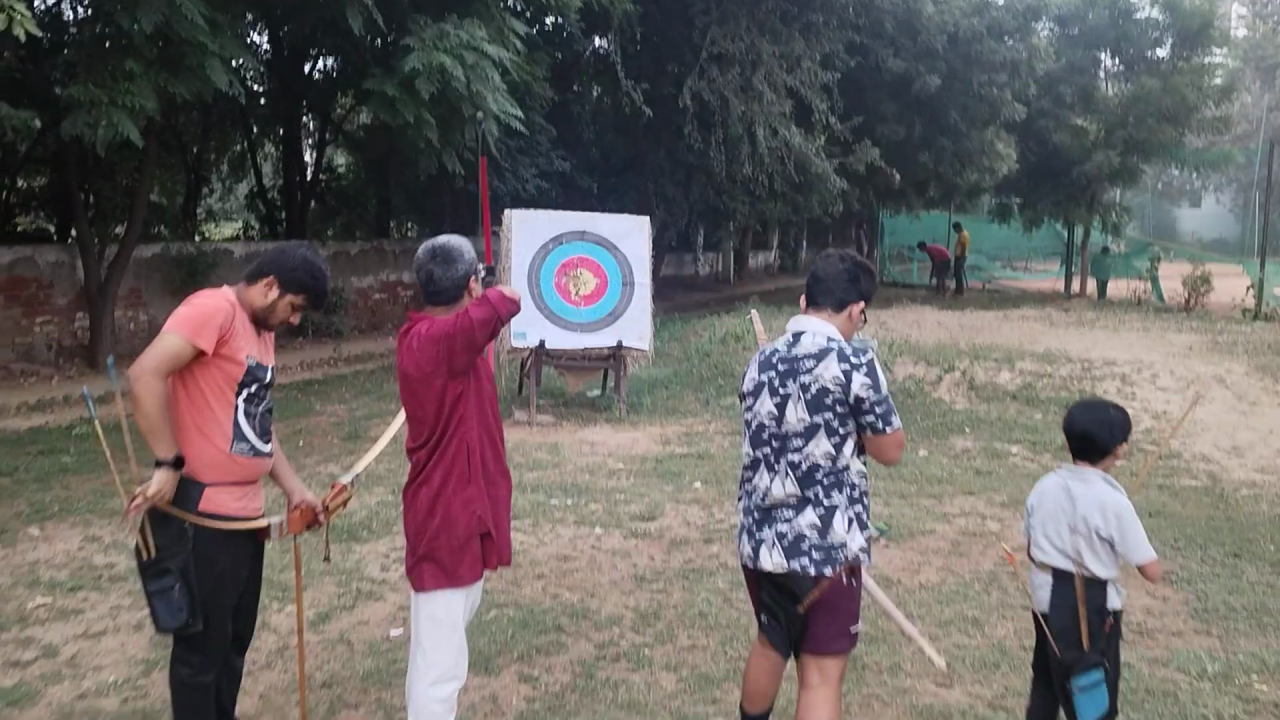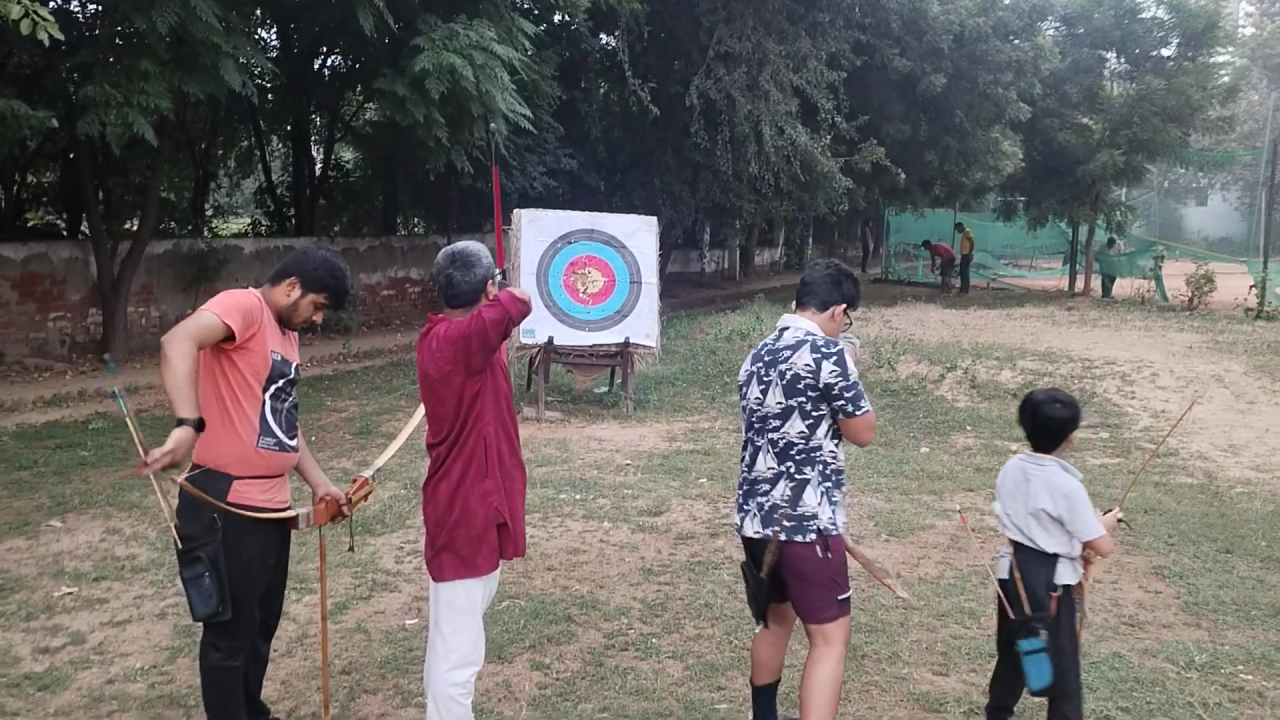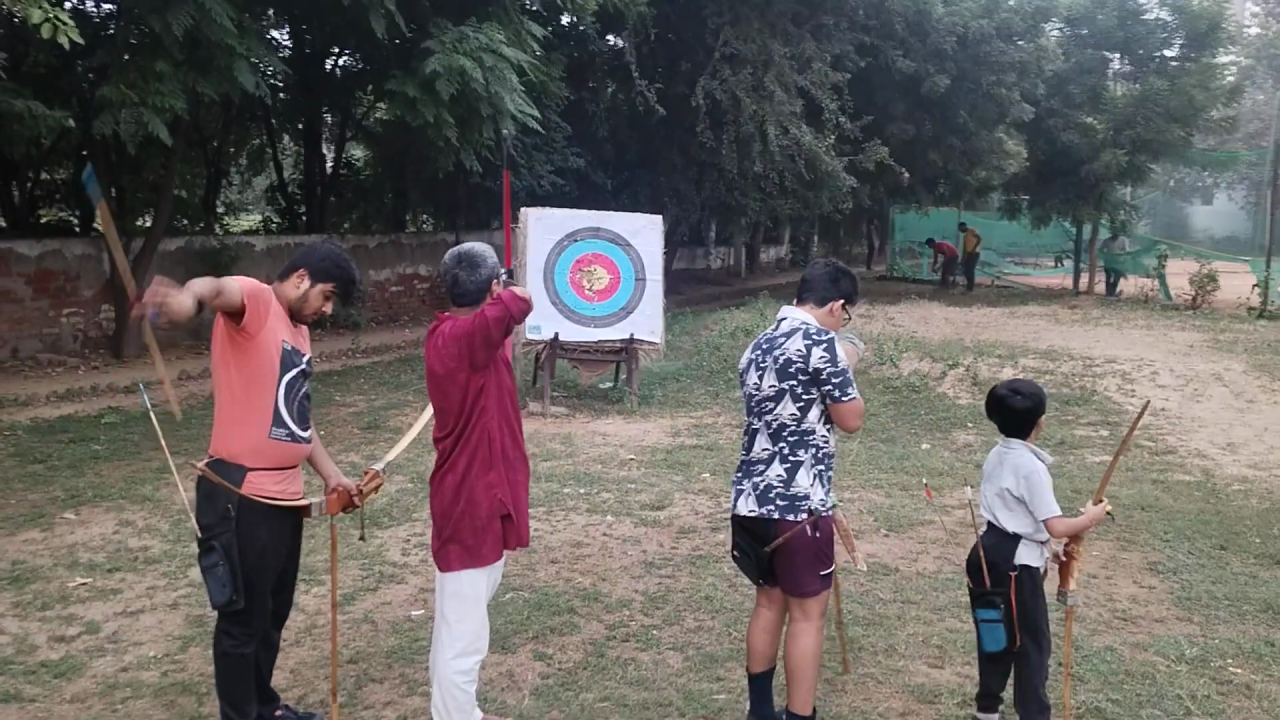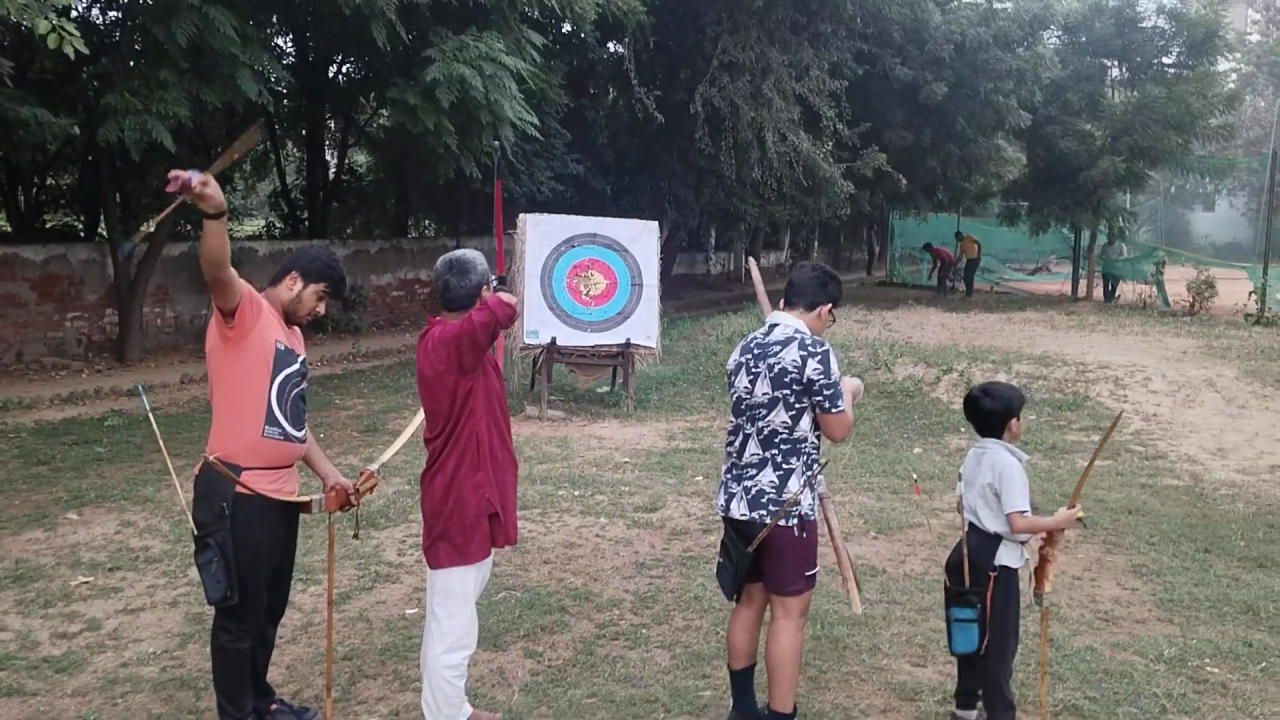
dt=0.3s
person 1, frame 1
left shoulder: (262, 330)
right shoulder: (212, 310)
right elbow: (145, 375)
left wrist: (294, 489)
right wrist: (168, 465)
left hip: (245, 513)
right hip: (202, 515)
left knee: (235, 639)
right knee: (202, 646)
person 1, frame 2
left shoulder: (286, 332)
right shoulder: (243, 308)
right elbow: (179, 343)
left wrist: (318, 482)
right wrist: (188, 424)
left hip: (271, 504)
right hip: (228, 506)
left knee: (263, 622)
right knee: (230, 629)
person 1, frame 3
left shoulder: (298, 328)
right shoulder: (253, 300)
right elbow: (214, 291)
left wrist: (331, 473)
right wrist: (191, 299)
left hip: (283, 495)
right hip: (241, 495)
left knee: (273, 612)
right knee: (243, 617)
person 1, frame 4
left shoulder: (292, 337)
right shoulder: (243, 312)
right elbow: (217, 271)
left wrist: (328, 472)
right wrist: (214, 211)
left hip: (280, 494)
right hip: (237, 494)
left knee: (270, 607)
right knee: (240, 611)
person 2, frame 1
left shoulder: (423, 335)
right shoulder: (441, 339)
right elbow: (505, 301)
right wrist: (492, 298)
left hip: (448, 508)
right hip: (449, 515)
left knee: (442, 642)
right knee: (440, 657)
person 2, frame 2
left shoulder: (441, 336)
right shoulder: (460, 339)
right elbow: (516, 303)
right wrist: (506, 299)
left hip: (465, 503)
right hip: (468, 510)
left knee: (455, 634)
right knee: (458, 645)
person 2, frame 3
left shoulder: (447, 333)
right shoulder: (464, 336)
right elbow: (517, 302)
right wrist: (510, 297)
left hip: (469, 495)
right hip: (473, 501)
left knee: (459, 623)
right knee: (463, 633)
person 2, frame 4
left shoulder: (440, 338)
right shoulder: (453, 340)
right elbow: (503, 308)
right wrist: (498, 303)
left hip: (461, 495)
right hip: (463, 501)
left knee: (449, 619)
right knee: (452, 628)
person 3, frame 1
left shoulder: (761, 362)
right shoulder: (853, 362)
right elbow: (890, 450)
left hip: (760, 539)
right hip: (824, 546)
left knee: (771, 644)
right knee: (821, 675)
person 3, frame 2
left shoulder: (758, 355)
right shoulder: (826, 353)
right elbow: (862, 432)
right wrist: (847, 376)
left hip: (757, 514)
right hip: (806, 518)
left knee: (776, 618)
right knee: (830, 637)
person 3, frame 3
left shoulder: (759, 345)
right shoulder: (819, 341)
right elbow: (851, 419)
right wrist: (845, 369)
left hip: (753, 496)
right hip: (797, 500)
left knee: (770, 601)
right knee: (810, 613)
person 3, frame 4
left shoulder: (745, 348)
right shoulder: (812, 352)
right elbow: (837, 430)
right wrist: (846, 394)
left hip: (737, 496)
right hip: (784, 504)
left knee: (748, 600)
right knee: (788, 612)
person 4, frame 1
left shoulder: (1044, 487)
right shoulder: (1113, 503)
left elbow: (1031, 549)
right elbow: (1152, 572)
right wrist: (1116, 550)
left hip: (1048, 598)
right hip: (1093, 608)
left knee: (1046, 686)
person 4, frame 2
left shoulder: (1011, 468)
right shoulder: (1065, 484)
right elbow: (1102, 548)
right wrist: (1106, 524)
left hip: (1011, 571)
right hip: (1048, 582)
left knee: (1012, 649)
right knee: (1061, 664)
person 4, frame 3
left shoulder: (997, 455)
right shoulder: (1032, 467)
right elbow: (1056, 528)
right wrist: (1091, 517)
left hip: (988, 553)
right hip: (1017, 561)
right knee: (1032, 645)
person 4, frame 4
left shoulder: (975, 454)
right shoulder: (1008, 463)
left elbow: (961, 506)
right elbow: (1018, 523)
right wrist: (1057, 521)
left hip: (970, 552)
right hip: (996, 560)
right knee: (999, 644)
